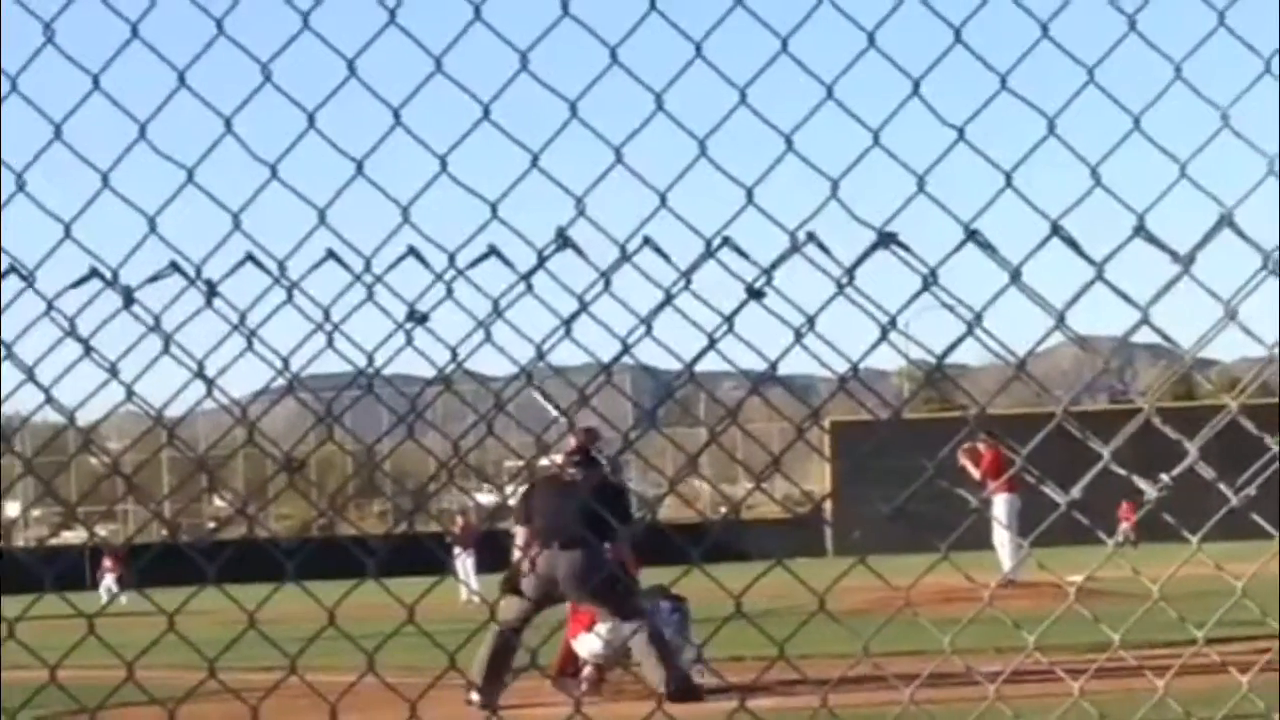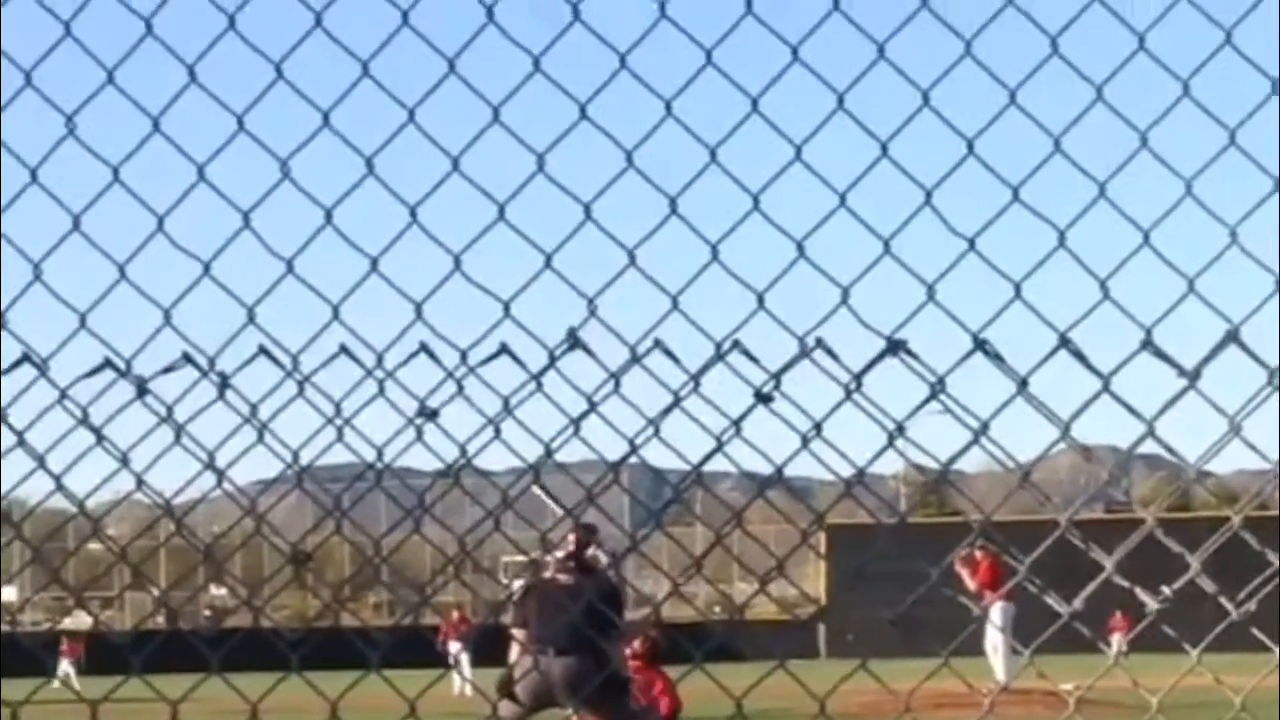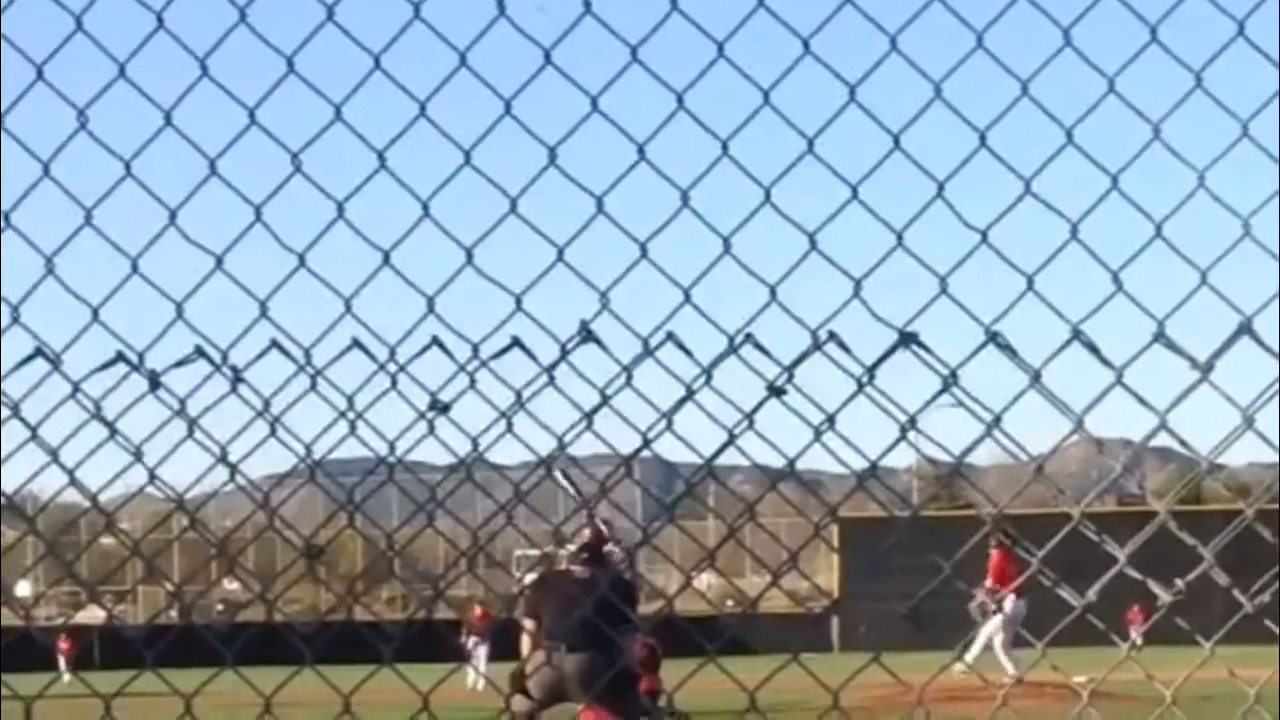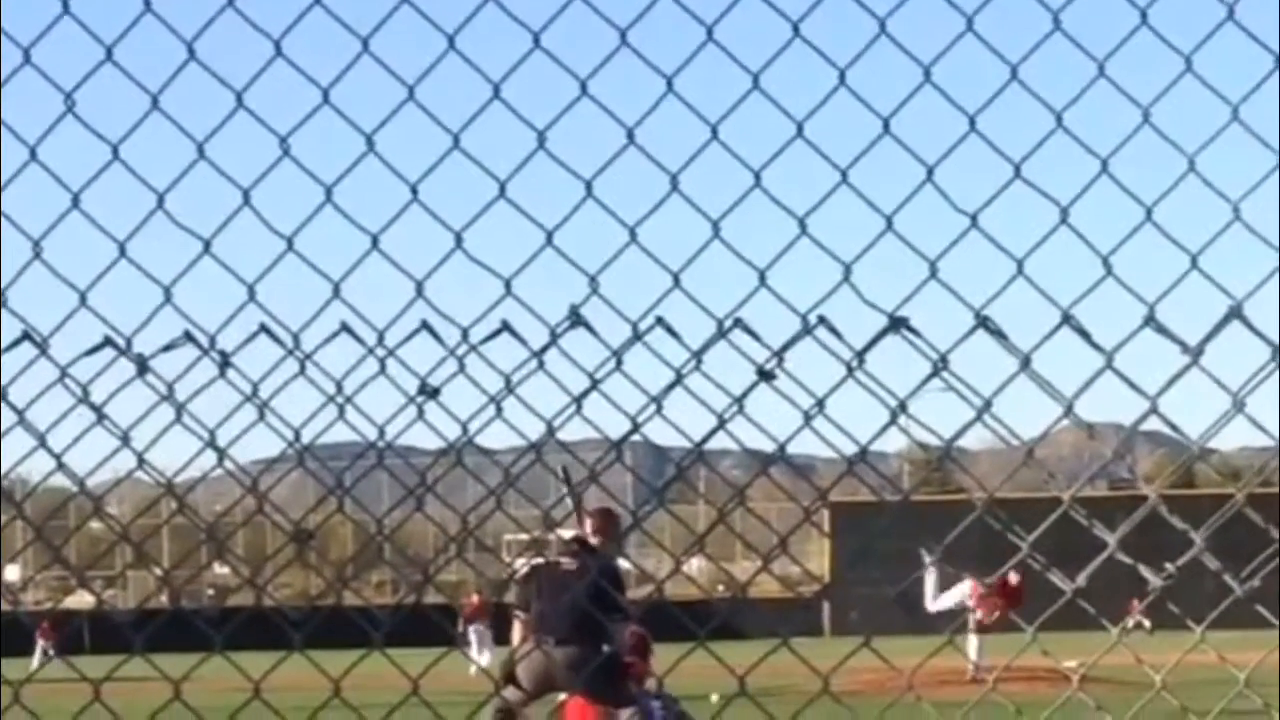
dt=1s
person 1, frame 1
left shoulder: (538, 486)
right shoulder: (608, 488)
left elbow: (521, 537)
right elbow: (619, 540)
left wrist: (517, 572)
right wrist: (628, 577)
left hip: (540, 563)
right hip: (583, 562)
left knee: (506, 624)
right knee: (635, 618)
left ankle: (481, 691)
right ankle: (675, 684)
person 1, frame 2
left shoulder: (532, 590)
right shoulder: (603, 589)
left elbow: (518, 643)
right elbow: (612, 646)
left wrist: (513, 677)
left hip: (534, 669)
right hip: (579, 669)
person 1, frame 3
left shoulder: (544, 582)
right shoulder: (617, 583)
left elbow: (529, 632)
right elbow: (627, 640)
left hip: (546, 666)
right hip: (593, 666)
person 1, frame 4
left shoulder: (533, 572)
right shoulder: (605, 572)
left elbow: (521, 624)
right elbow: (618, 627)
left wrist: (516, 659)
left hip: (538, 656)
right hip: (582, 656)
